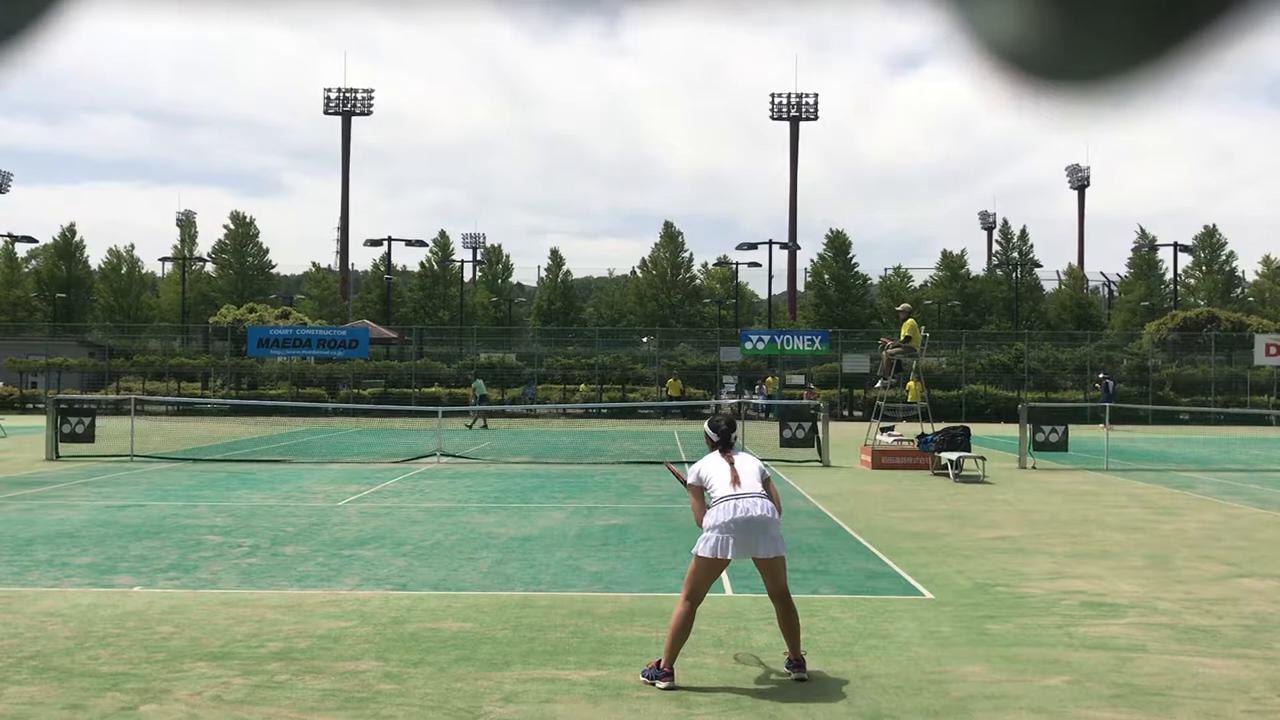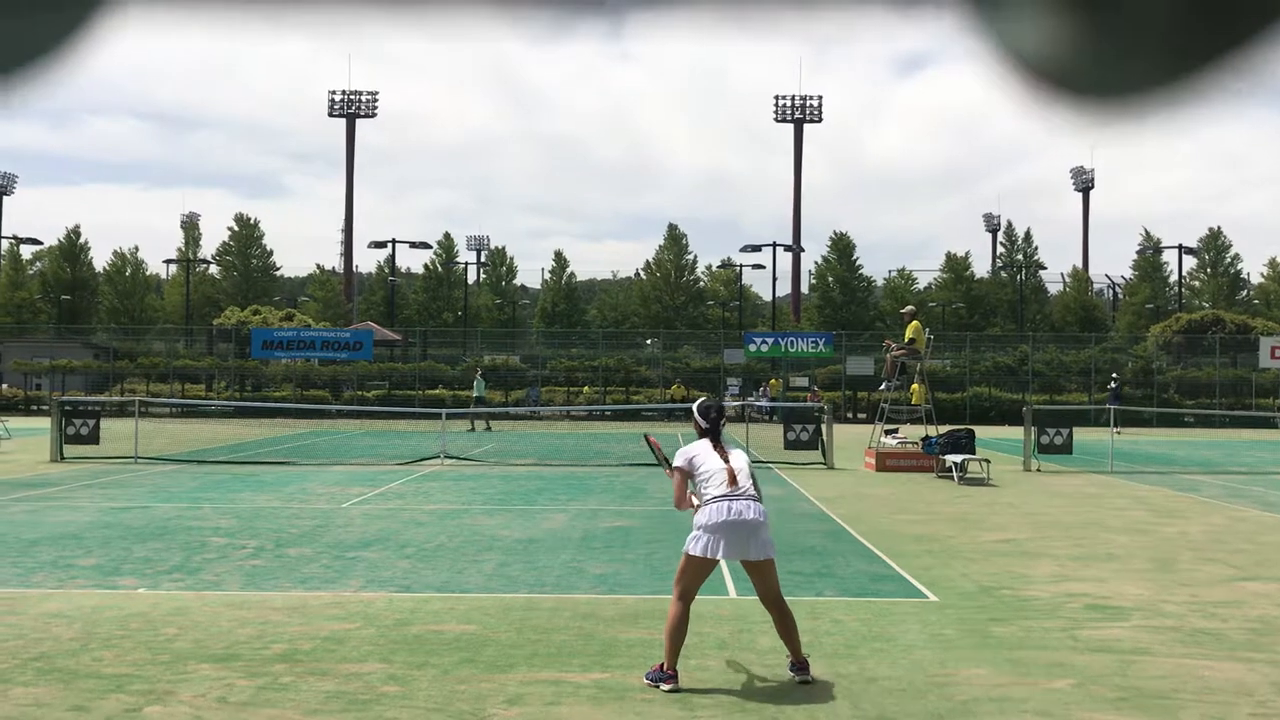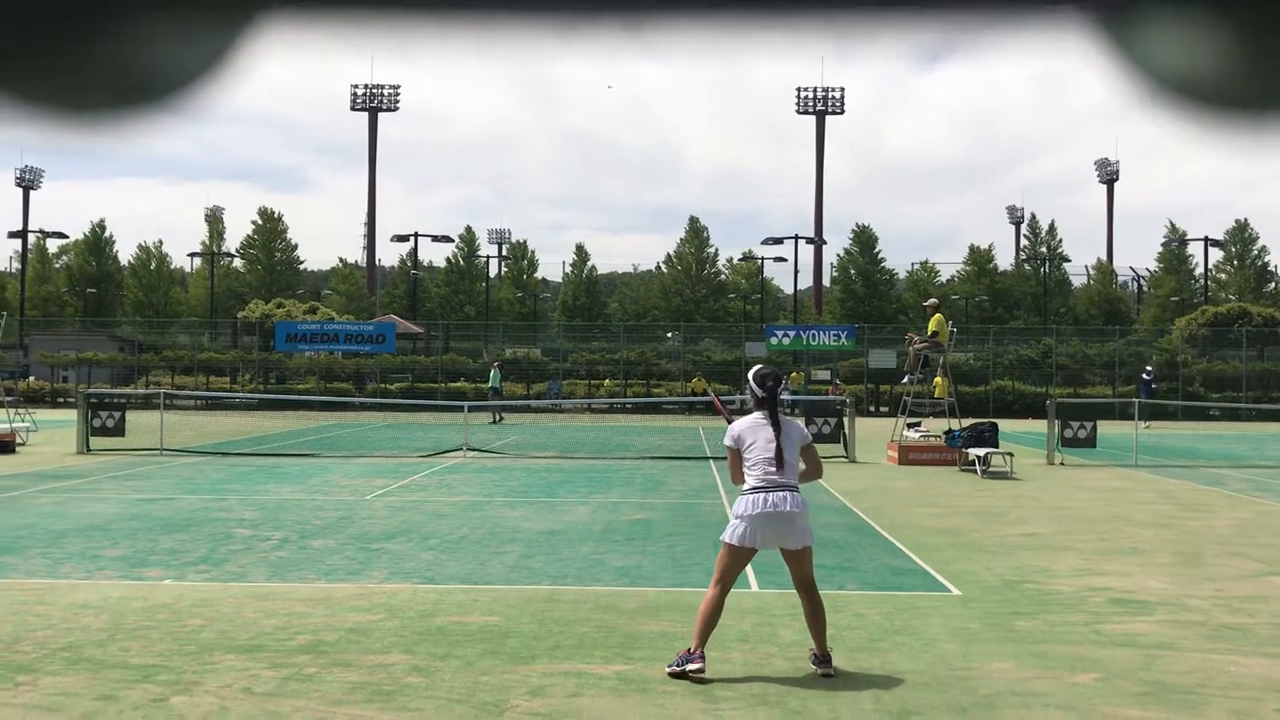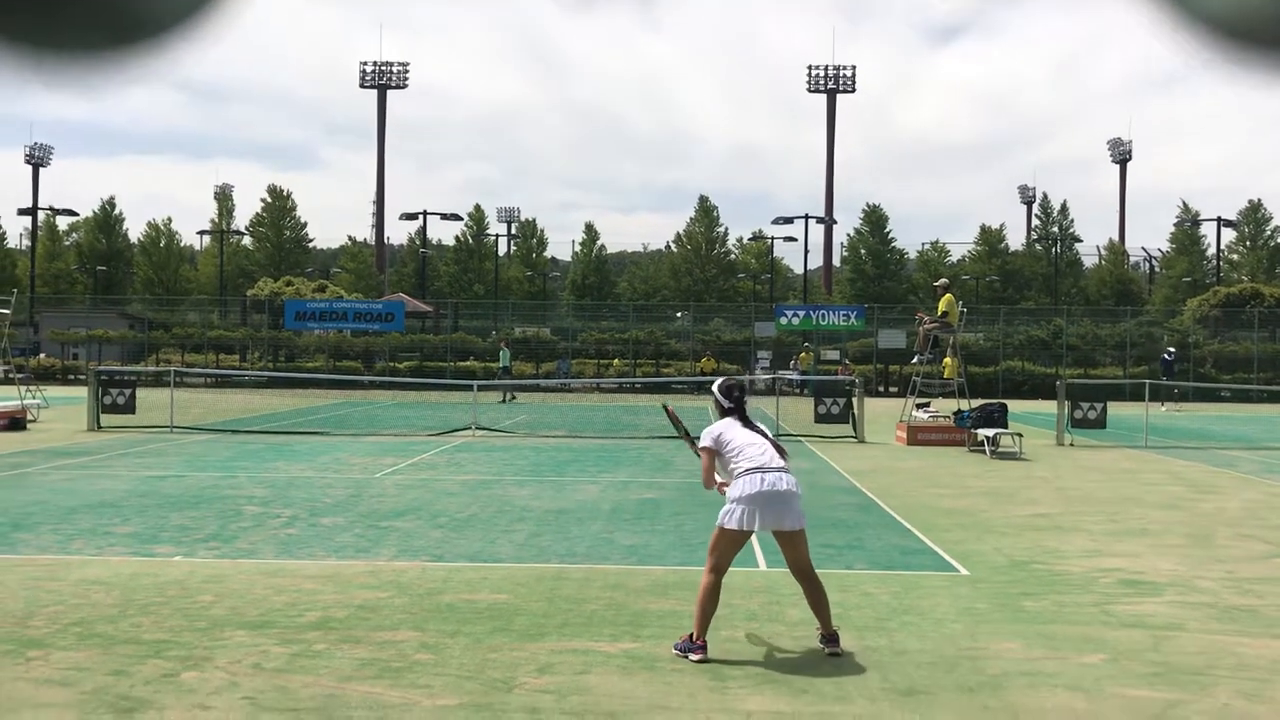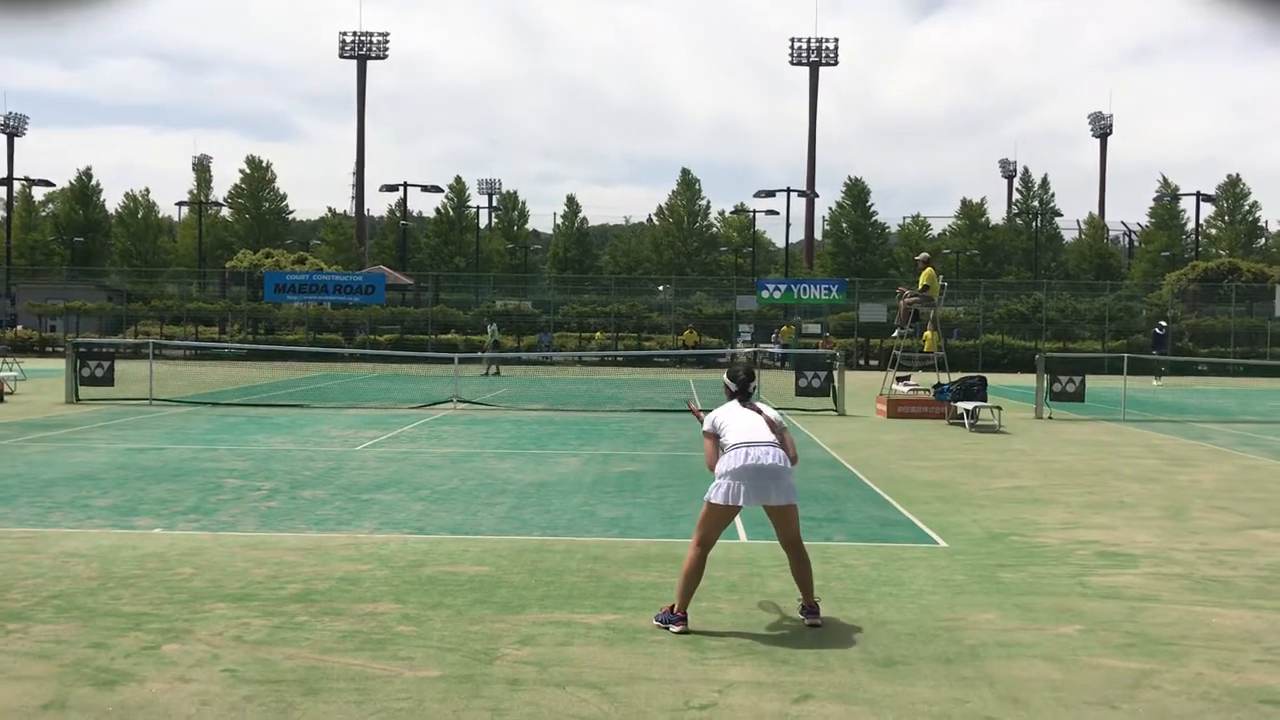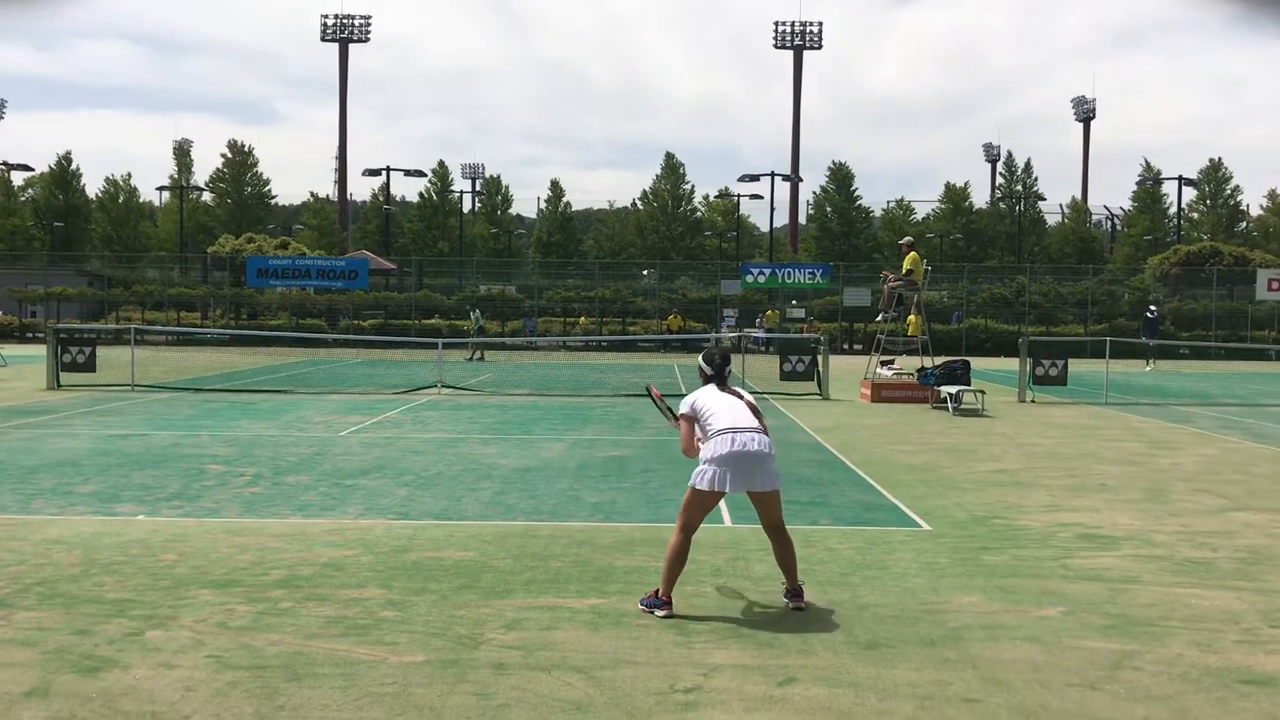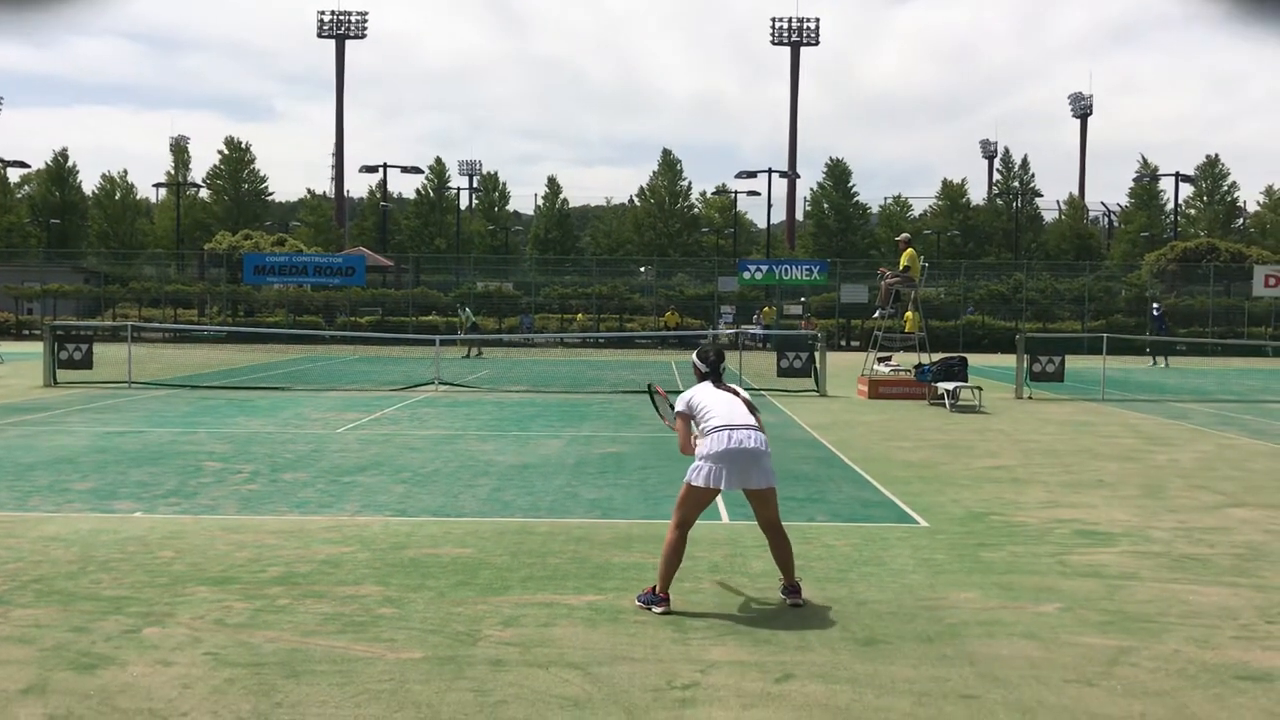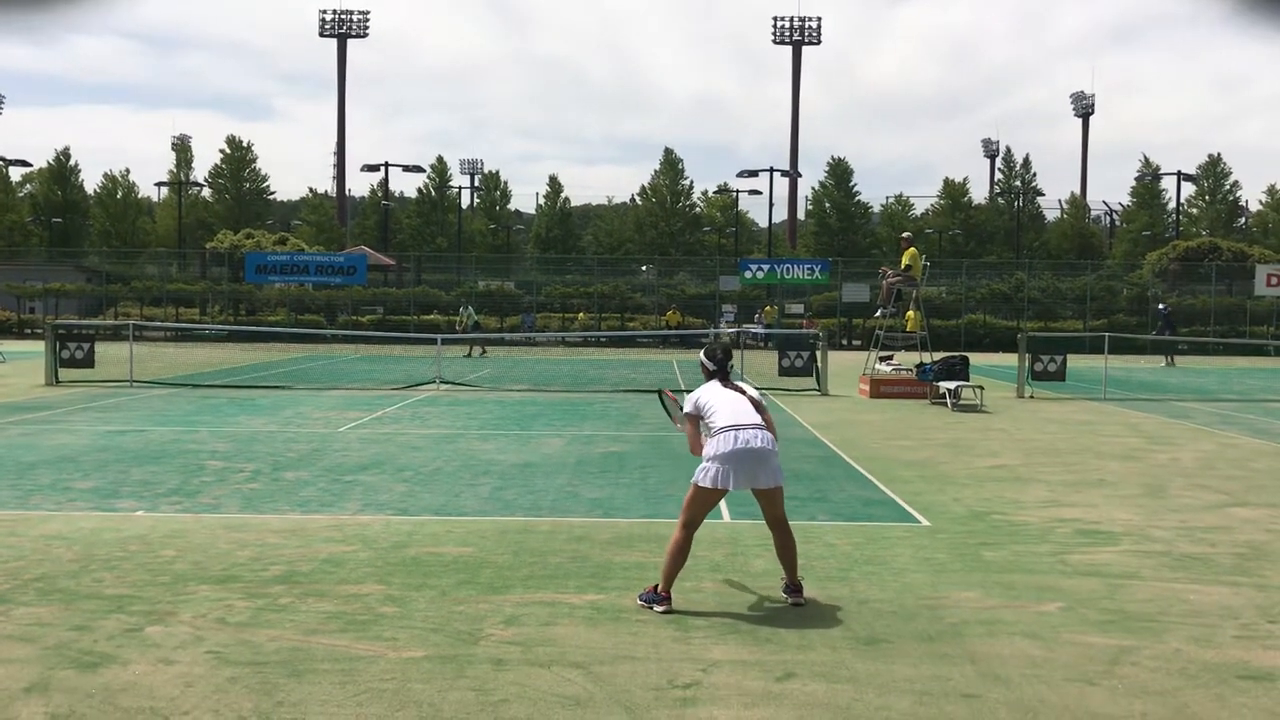
dt=0.5s
person 1, frame 1
left shoulder: (699, 467)
right shoulder: (753, 460)
left elbow: (700, 518)
right elbow: (777, 506)
left hip: (724, 517)
right hip: (764, 515)
left knee: (690, 597)
right knee: (780, 594)
left ankle: (664, 669)
right ankle: (796, 661)
person 1, frame 2
left shoulder: (687, 452)
right shoulder: (739, 453)
left elbow: (679, 502)
left hip: (715, 518)
right hip: (754, 517)
left knee: (681, 596)
right knee: (773, 599)
left ankle: (668, 671)
right ankle: (800, 664)
person 1, frame 3
left shoulder: (738, 428)
right shoulder: (796, 427)
right elbow: (816, 471)
left hip: (752, 507)
right hip: (792, 507)
left knee: (719, 585)
right knee: (807, 586)
left ankle: (695, 654)
right ankle: (823, 657)
person 1, frame 4
left shoulder: (712, 432)
right shoulder: (759, 428)
left elbow: (707, 482)
left wrist: (720, 481)
left hip: (748, 491)
right hip: (786, 487)
left knee: (714, 569)
right knee: (804, 570)
left ankle: (697, 642)
right ankle: (830, 636)
person 1, frame 5
left shoulder: (715, 415)
right shoulder: (770, 412)
left elbow: (712, 464)
right elbow: (792, 456)
left hip: (736, 465)
right hip: (777, 464)
left knee: (701, 543)
right knee: (793, 543)
left ankle: (677, 613)
right ankle: (810, 608)
person 1, frame 6
left shoulder: (692, 398)
right shoulder: (743, 395)
left elbow: (688, 449)
left wrist: (701, 448)
left hip: (721, 451)
right hip: (760, 449)
left knee: (684, 528)
right knee: (775, 527)
left ankle: (662, 598)
right ankle: (794, 592)
person 1, frame 7
left shoulder: (688, 396)
right shoulder: (738, 391)
left elbow: (685, 447)
right elbow: (762, 432)
left wrist: (697, 444)
left hip: (717, 448)
right hip: (756, 448)
left knee: (679, 524)
right knee: (771, 524)
left ankle: (659, 594)
right ankle: (792, 587)
person 1, frame 8
left shoulder: (696, 396)
right shoulder: (748, 390)
left elbow: (695, 448)
right elbow: (771, 432)
left hip: (724, 449)
right hip: (763, 446)
left knee: (687, 525)
right knee: (778, 522)
left ankle: (662, 594)
right ankle: (794, 587)
